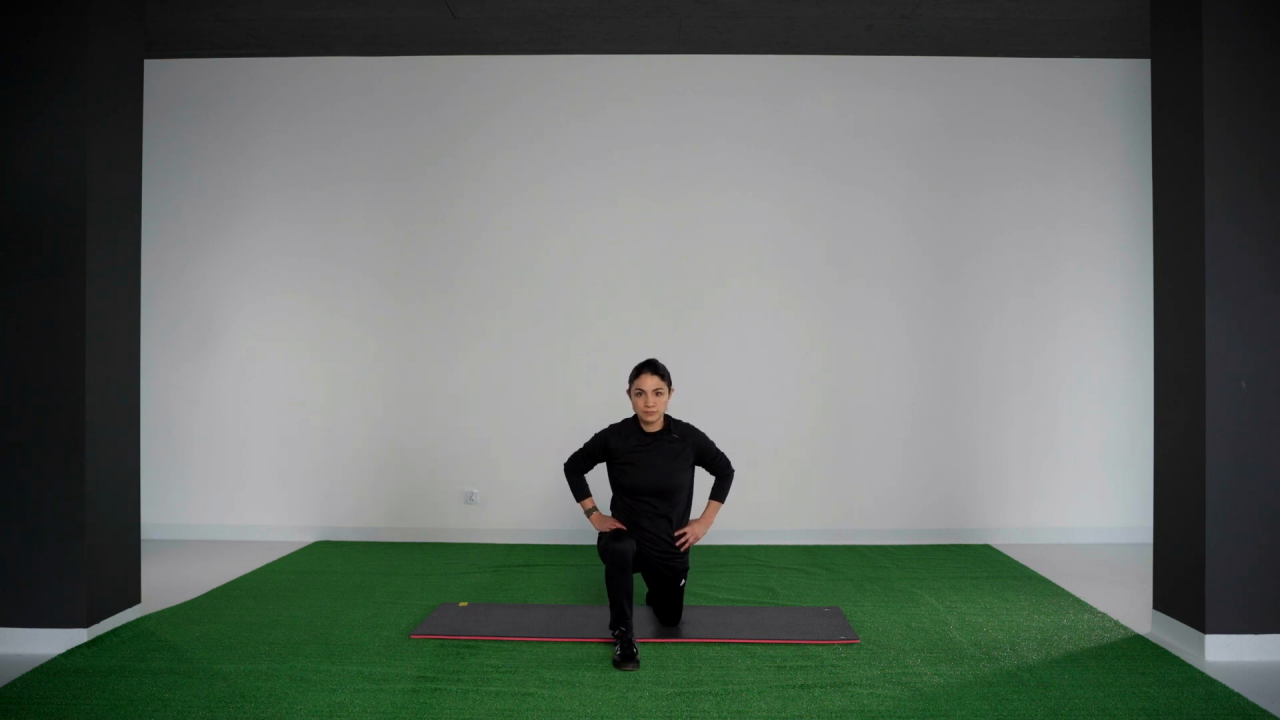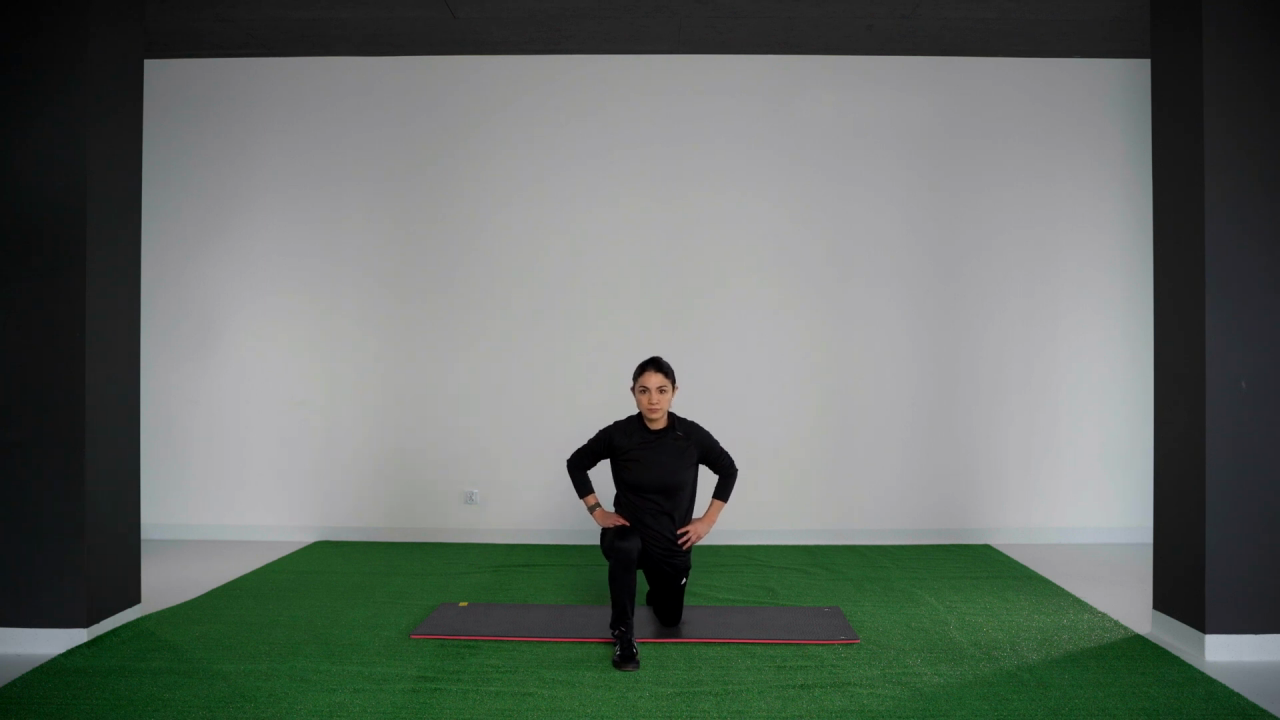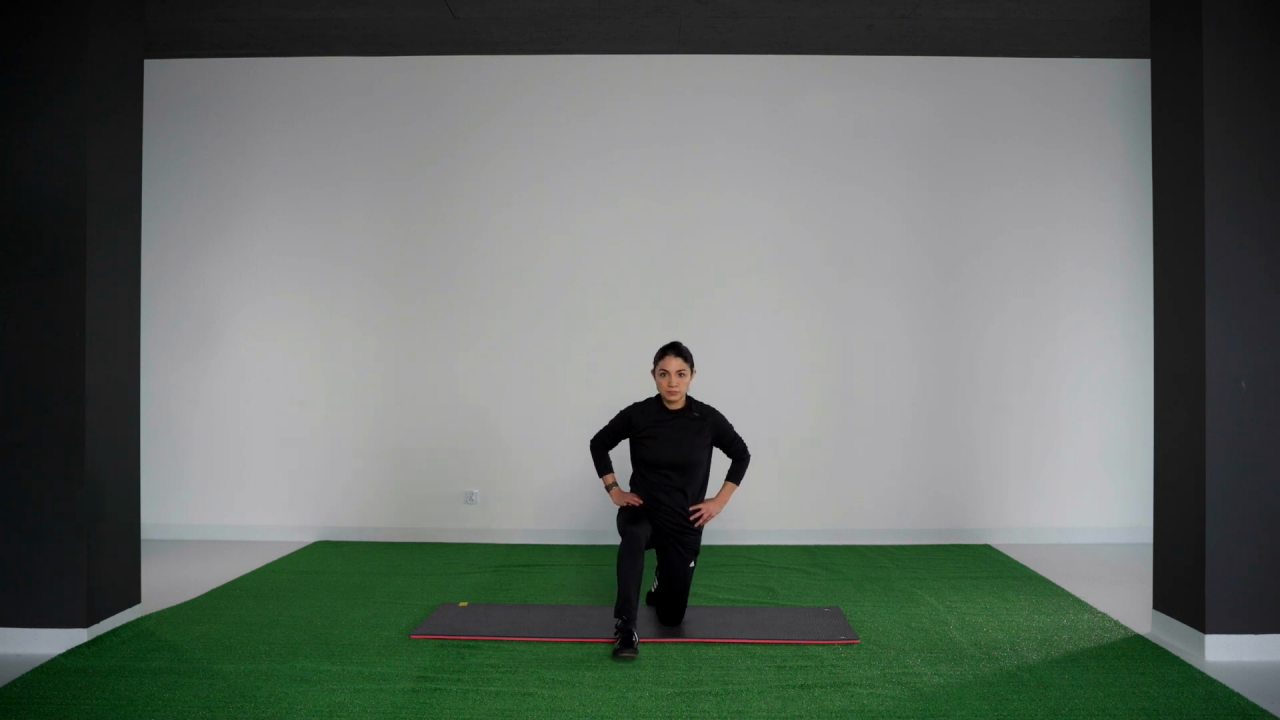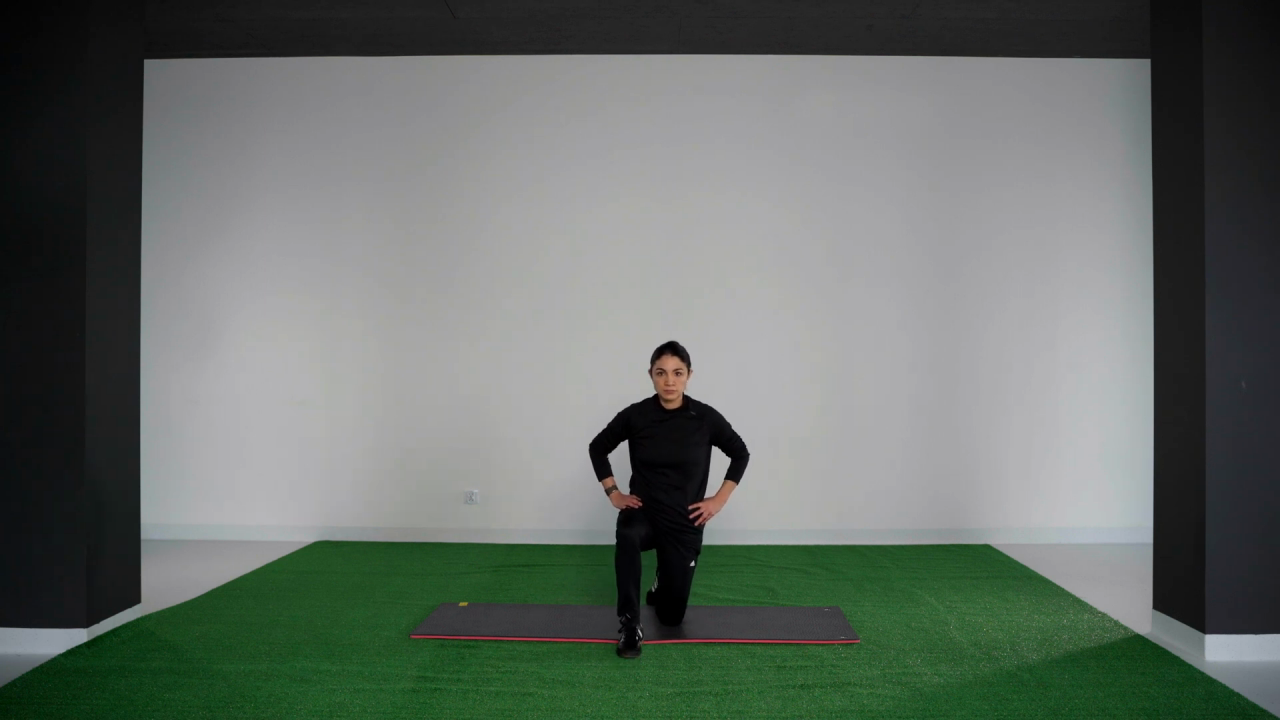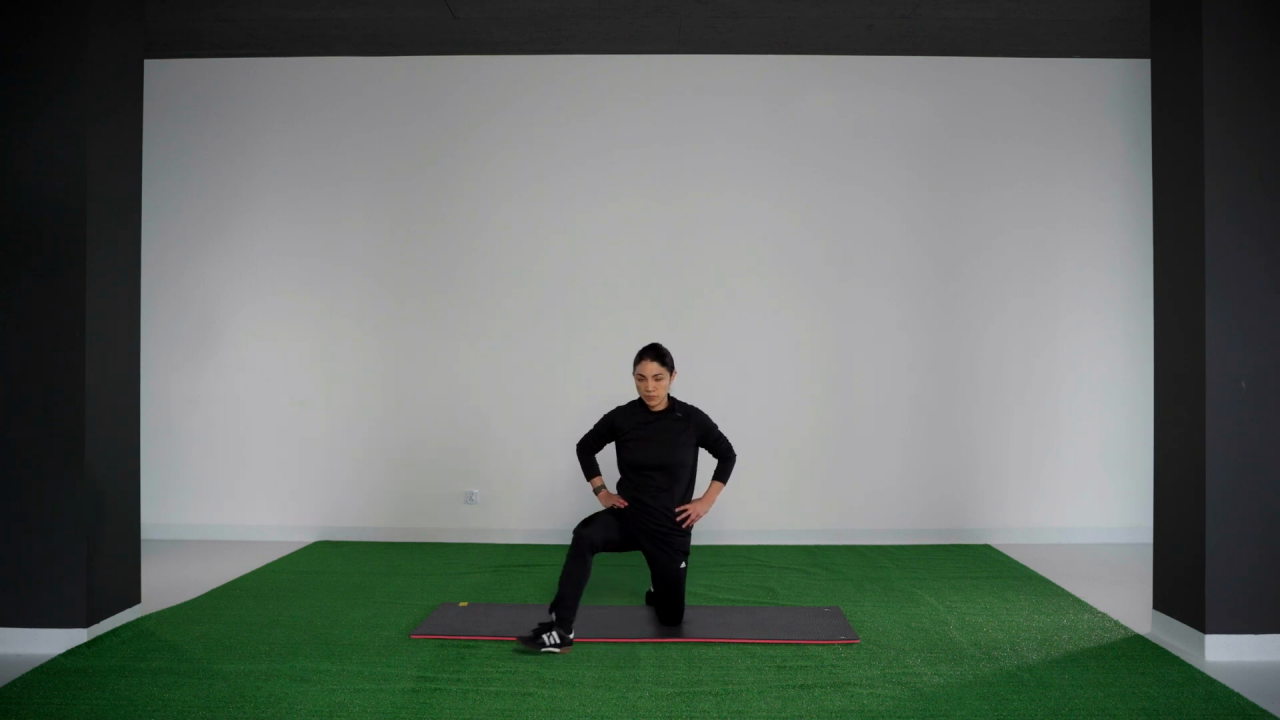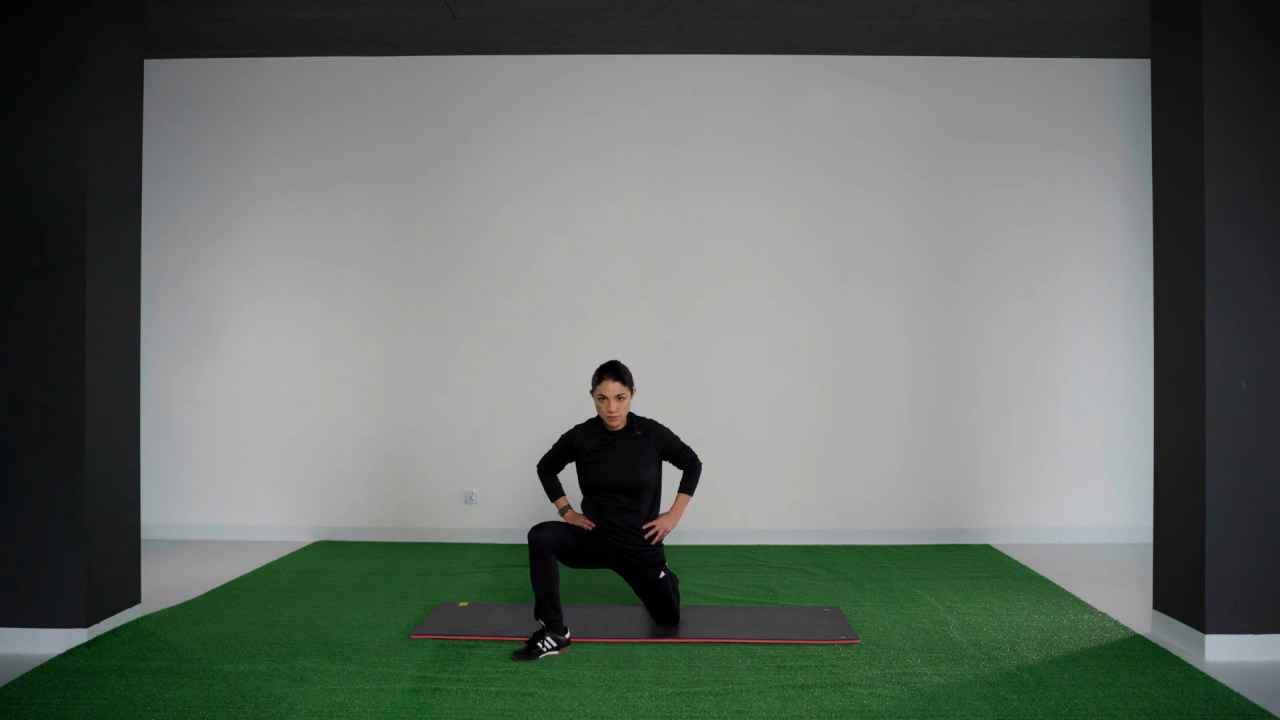
dt=0.5s
person 1, frame 1
left shoulder: (688, 438)
right shoulder: (614, 437)
left elbow: (725, 470)
right elbow: (573, 467)
left wrist: (705, 521)
right wrist: (594, 515)
left hip: (670, 543)
right hip: (624, 536)
left knee: (670, 619)
right knee: (620, 549)
left ankle: (656, 592)
right ankle: (623, 634)
person 1, frame 2
left shoulder: (692, 436)
right shoulder: (618, 434)
left elbow: (728, 470)
right elbow: (577, 464)
left wrist: (708, 520)
right wrist: (597, 511)
left hip: (672, 541)
right hip: (628, 532)
left knee: (669, 619)
right knee: (625, 547)
left ankle: (656, 590)
right ankle: (623, 634)
person 1, frame 3
left shoulder: (708, 418)
right shoulder: (637, 414)
left elbow: (741, 455)
right elbow: (598, 444)
left wrist: (720, 501)
right wrist: (614, 490)
left hip: (685, 522)
right hip: (642, 511)
left knee: (671, 615)
right knee: (633, 535)
left ankle: (662, 583)
right ankle: (625, 626)
person 1, frame 4
left shoulder: (705, 417)
right shoulder: (635, 415)
left elbow: (740, 453)
right elbow: (598, 448)
left wrist: (720, 499)
right wrist: (613, 493)
left hip: (685, 522)
right hip: (643, 512)
left knee: (671, 616)
right knee: (628, 535)
left ankle: (663, 582)
right ankle: (630, 624)
person 1, frame 5
left shoulder: (692, 419)
right shoulder: (621, 417)
left elbow: (727, 455)
right elbow: (585, 447)
left wrist: (707, 501)
right wrist: (601, 492)
left hip: (671, 526)
right hip: (628, 517)
left knee: (671, 617)
right knee: (586, 535)
left ankle: (662, 585)
right ankle: (560, 630)
person 1, frame 6
left shoulder: (652, 434)
right shoulder: (580, 437)
left elbow: (692, 465)
right elbow: (546, 468)
left wrist: (674, 515)
right wrist: (566, 511)
left hip: (640, 541)
right hip: (595, 537)
left knee: (668, 618)
right knee: (540, 536)
left ankle: (663, 578)
right ankle: (554, 633)
